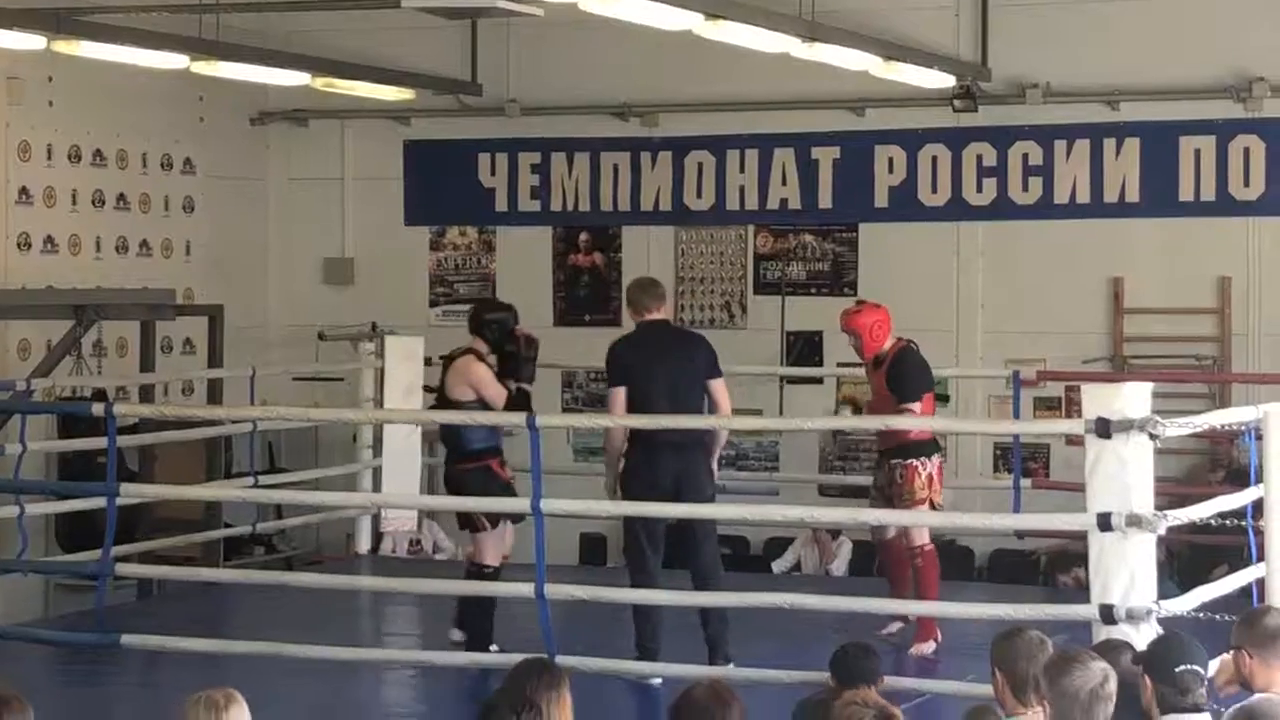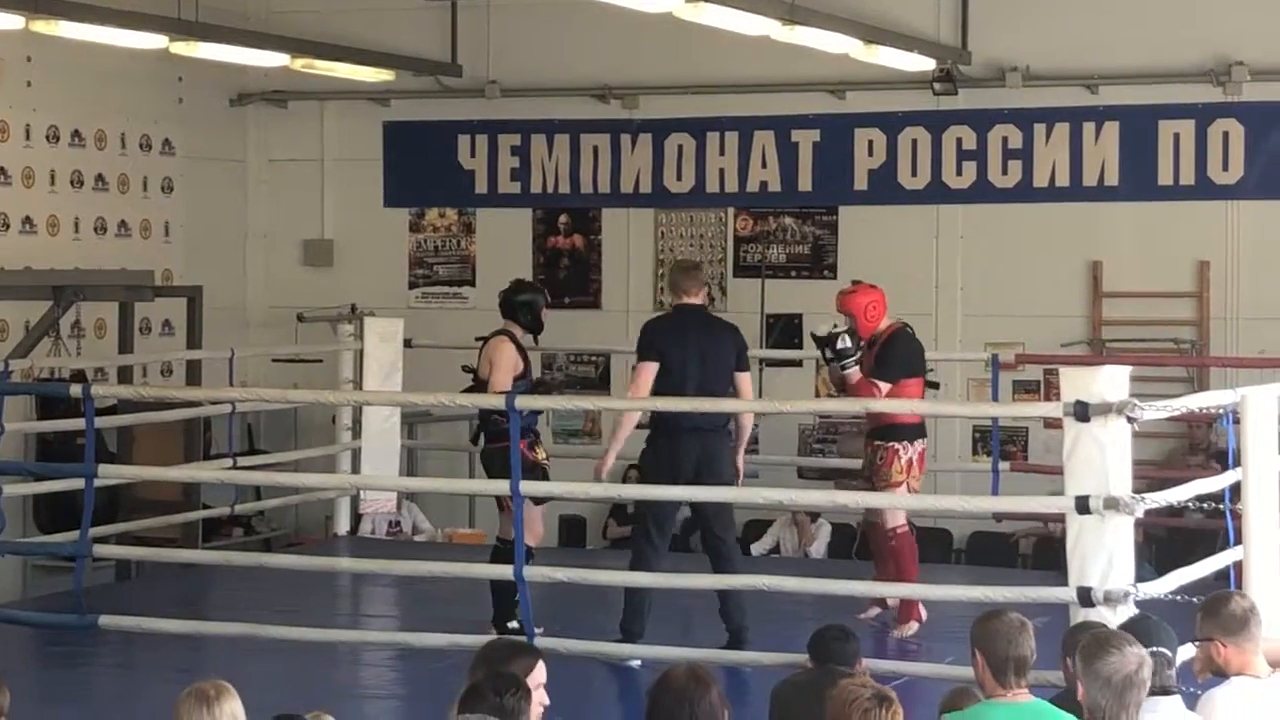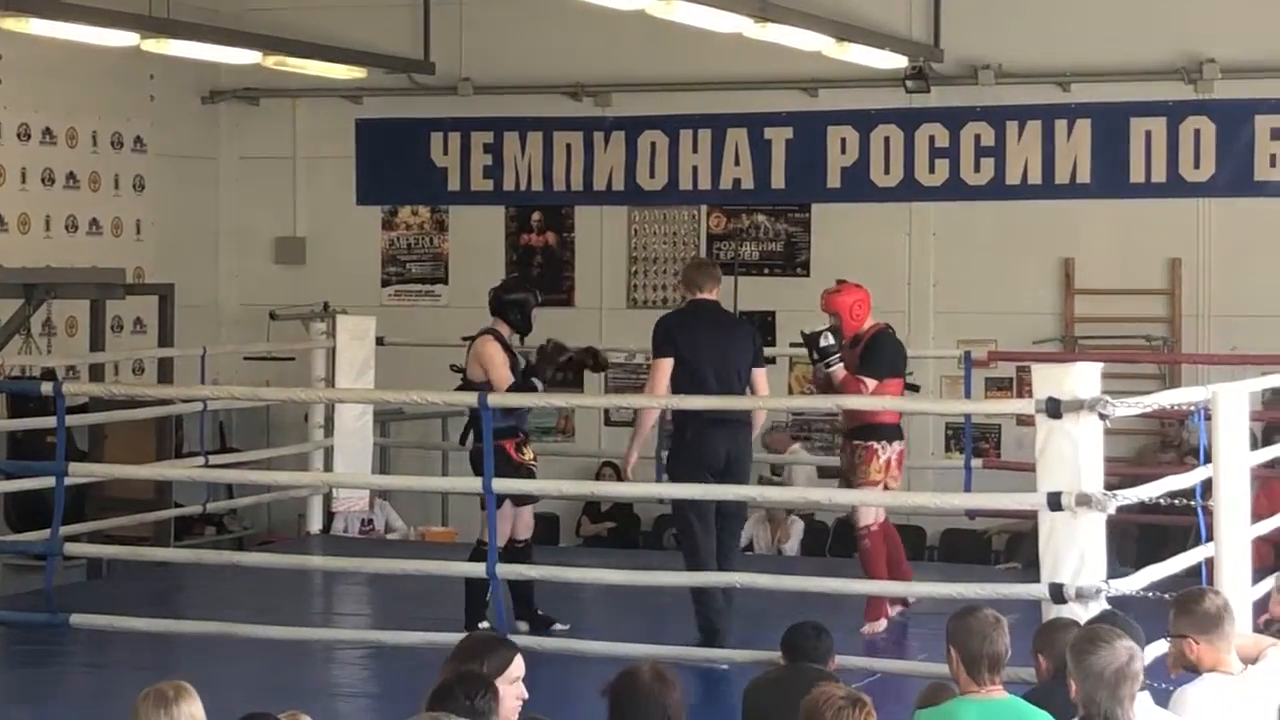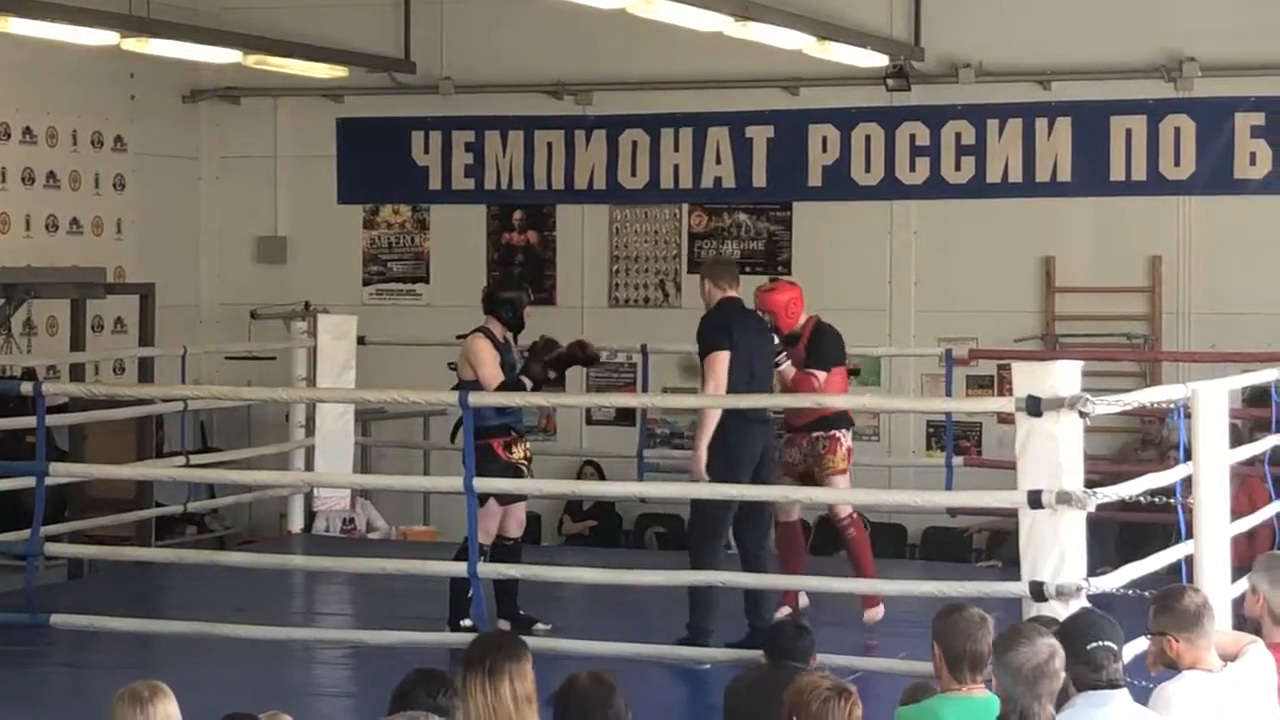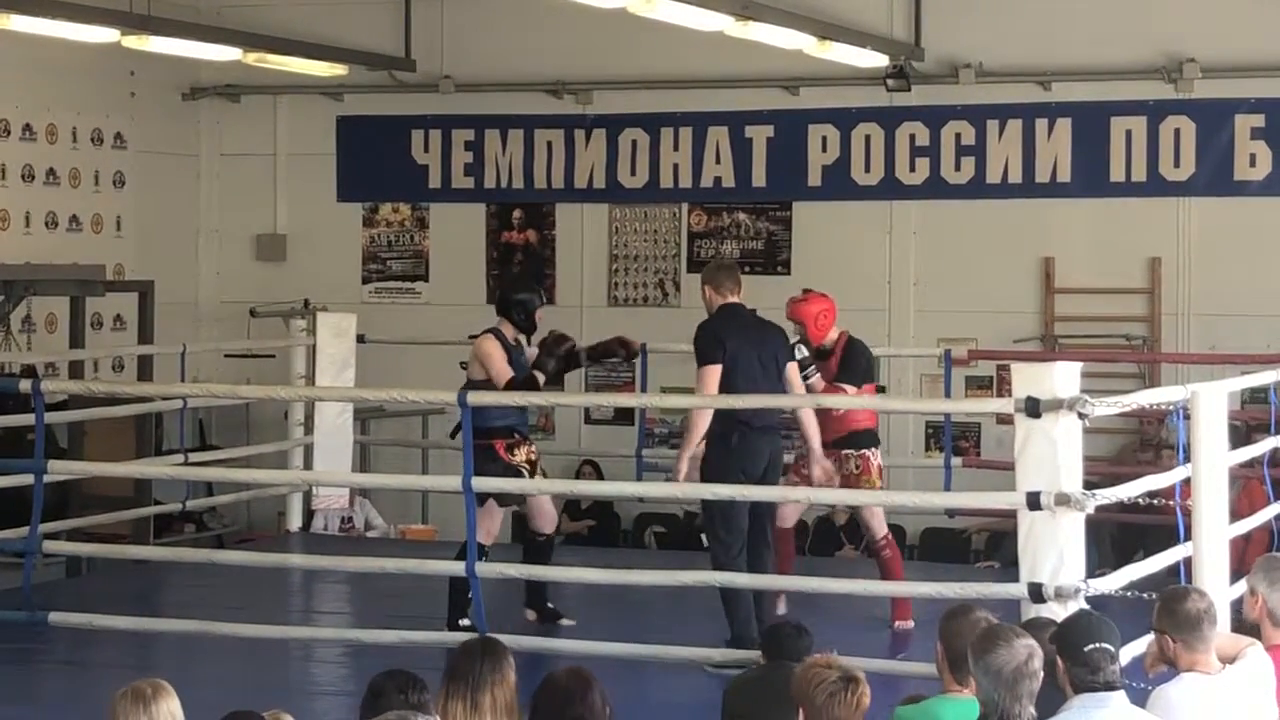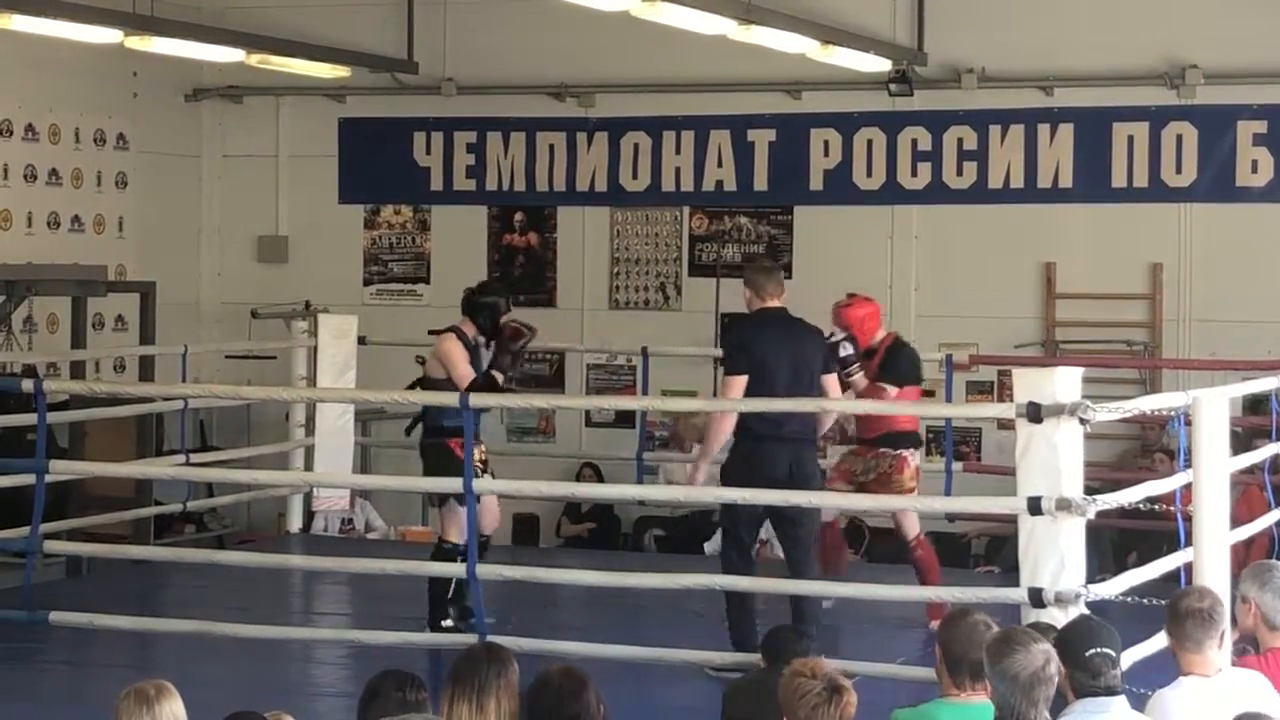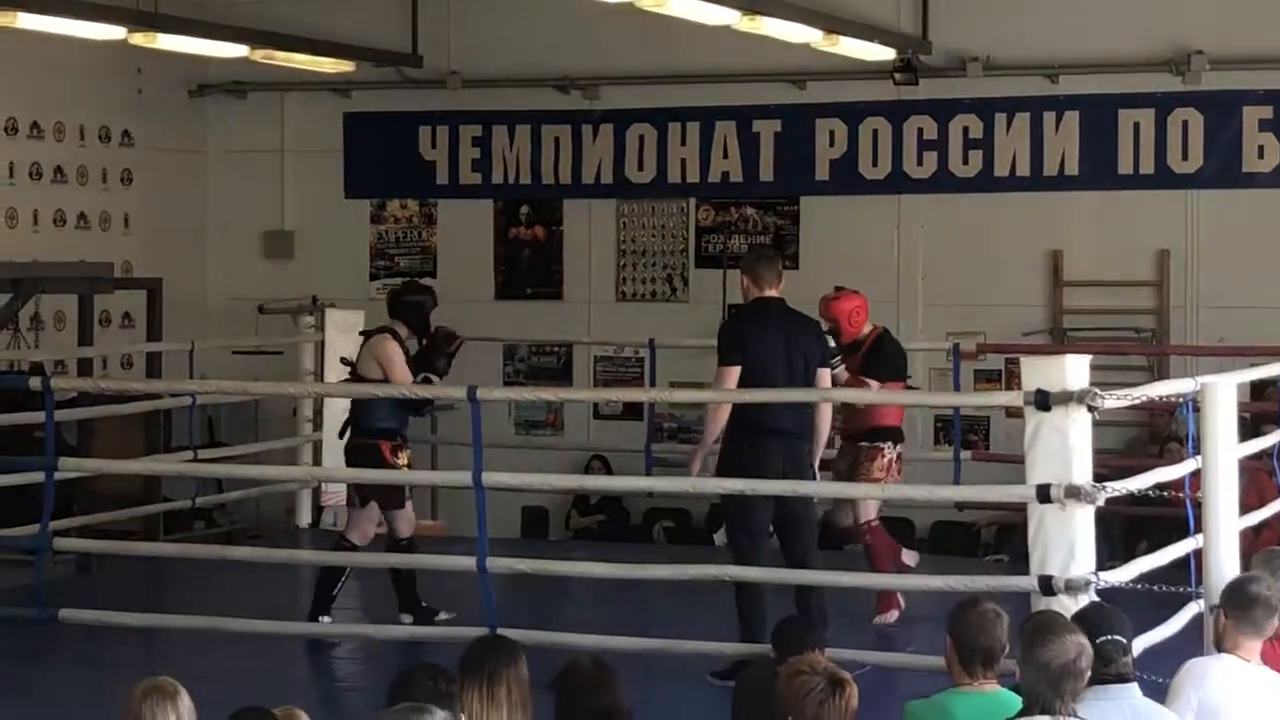
dt=0.7s
person 1, frame 1
left shoulder: (623, 350)
right shoulder: (697, 344)
left elbow: (617, 421)
right elbow: (723, 409)
left wrist: (613, 470)
right wrist: (712, 456)
left hip: (647, 462)
right hip: (693, 461)
left knee: (645, 563)
right knee: (705, 559)
left ankle: (649, 658)
right ankle: (720, 654)
person 1, frame 2
left shoulder: (657, 330)
right shoulder: (729, 333)
left elbow: (638, 396)
right elbow: (746, 402)
left wrist: (611, 451)
right wrist: (738, 452)
left hip: (669, 445)
right hip: (715, 447)
left knee: (648, 546)
right knee: (723, 544)
left ankle: (632, 639)
right ankle: (739, 639)
person 1, frame 3
left shoulder: (672, 325)
right shoulder: (744, 329)
left elbow: (656, 392)
right elbow: (762, 398)
left wrist: (634, 448)
left hip: (695, 439)
right hip: (736, 440)
left knee: (698, 540)
right knee: (728, 540)
left ankle: (713, 638)
right ankle: (720, 632)
person 1, frame 4
left shoulder: (716, 320)
right shoulder: (757, 323)
left elbow: (717, 386)
left wrist: (700, 444)
left hip: (731, 435)
right hip: (762, 433)
left knee: (706, 539)
right knee: (755, 539)
left ankle: (700, 637)
right ankle: (761, 632)
person 1, frame 5
left shoulder: (712, 329)
right shoulder: (772, 331)
left elbow: (707, 398)
right elbow: (799, 396)
left wrist: (685, 456)
right wrist: (816, 454)
left hip: (731, 445)
right hip: (769, 444)
left knee: (727, 547)
right knee: (758, 543)
left ankle: (745, 644)
right ankle: (764, 636)
person 1, frame 6
left shoulder: (743, 335)
right shoulder: (812, 335)
left elbow: (728, 409)
right elbow: (833, 403)
left wrist: (701, 464)
left hip: (755, 455)
right hip: (801, 459)
left knee: (738, 556)
right knee: (803, 558)
left ankle: (746, 654)
person 1, frame 7
left shoulder: (738, 325)
right shoulder: (810, 328)
left elbow: (724, 399)
right elbow: (824, 401)
left wrist: (700, 454)
right wrist: (813, 457)
left hip: (750, 452)
right hip: (796, 451)
left knee: (749, 556)
right knee: (803, 554)
left ankle: (754, 658)
person 2, frame 1
left shoulder: (465, 361)
right shoulder: (473, 366)
left elbow: (494, 405)
right elbow: (515, 412)
left wrist: (510, 370)
right wrist: (524, 373)
left hip: (470, 467)
right hip: (478, 470)
left knee: (497, 549)
right knee: (489, 559)
left ankle: (467, 624)
right ankle: (480, 645)
person 2, frame 2
left shoulder: (506, 344)
right shoulder: (504, 347)
right elbow: (498, 406)
left wrist: (535, 395)
left hip: (515, 450)
right hip: (510, 451)
left knee: (511, 537)
right knee: (527, 538)
left ankle: (505, 617)
right ankle: (504, 622)
person 2, frame 3
left shoulder: (499, 344)
right shoulder: (487, 345)
left elbow: (518, 382)
right elbow: (512, 397)
left wrist: (571, 359)
right wrist: (543, 367)
left hip: (511, 449)
right hip: (497, 451)
left knee: (521, 533)
right knee: (495, 538)
left ankle: (527, 614)
right ankle: (474, 621)
person 2, frame 4
left shoulder: (504, 341)
right shoulder: (478, 343)
left elbow: (530, 382)
right elbow: (504, 395)
left wrist: (566, 359)
right wrist: (535, 364)
left hip: (512, 447)
right hip: (491, 449)
left knee: (512, 532)
right knee: (483, 535)
left ankle: (509, 613)
right ankle: (458, 618)
person 2, frame 5
left shoulder: (517, 343)
right shoulder: (488, 345)
left elbow: (556, 365)
right elbow: (515, 391)
left wrist: (602, 351)
right wrist: (547, 359)
left hip: (519, 447)
right hip: (493, 450)
left knee: (545, 522)
right knee: (484, 536)
left ankle: (538, 603)
right ankle: (457, 618)
person 2, frame 6
left shoulder: (471, 345)
right shoulder: (450, 344)
left elbow: (487, 391)
right elbow: (476, 393)
left wrist: (509, 354)
right wrist: (504, 356)
left hip: (464, 445)
right hip: (446, 446)
left knee: (488, 521)
right knee: (456, 533)
left ankle: (459, 602)
right ankle: (440, 619)
person 2, frame 7
left shoulder: (391, 343)
right shoulder: (386, 345)
right elbow: (416, 400)
left wrist: (429, 356)
right wrist: (439, 361)
left hip: (388, 449)
right hip: (375, 450)
left knee: (404, 528)
right knee: (359, 535)
left ankle: (411, 607)
right ankle: (319, 614)
person 3, frame 1
left shoulder: (906, 362)
right shoulder: (878, 361)
left elbow: (908, 423)
left hip: (915, 458)
right hip: (891, 458)
left knee: (916, 540)
right knee: (884, 533)
left ankle: (928, 628)
person 3, frame 2
left shoulder: (899, 344)
right shoulder: (874, 342)
left elbow: (870, 396)
right elbow: (849, 389)
left wrist: (847, 359)
right wrist: (833, 357)
left hip: (900, 440)
right hip: (880, 438)
left knee: (893, 522)
right knee: (874, 519)
left ankle: (911, 608)
right ankle: (886, 593)
person 3, frame 3
left shoulder: (883, 343)
right shoulder: (853, 342)
left elbow: (857, 393)
right elbow: (829, 389)
left wrist: (831, 358)
right wrist: (817, 356)
left hip: (879, 440)
right hip: (856, 439)
left knee: (864, 522)
right knee: (876, 519)
left ankle: (879, 608)
right ankle: (902, 586)
person 3, frame 4
left shoulder: (824, 336)
right shoulder: (782, 339)
left elbow: (807, 386)
left wrist: (778, 357)
left hip: (829, 432)
right hip: (796, 433)
left knee: (840, 511)
right knee: (784, 513)
left ankle: (872, 593)
right ankle: (793, 593)
person 3, frame 5
left shoulder: (855, 352)
right shoulder: (812, 353)
left elbow: (837, 403)
left wrist: (807, 371)
left hip: (856, 450)
right hip: (818, 449)
left knee: (876, 530)
right knee: (780, 517)
left ankle: (901, 609)
right ankle: (777, 594)
person 3, frame 6
left shoulder: (900, 354)
right shoulder: (860, 352)
left elbow: (878, 401)
left wrist: (850, 366)
right wrist: (829, 362)
left hip: (898, 450)
right hip: (864, 447)
left knee: (908, 529)
left ankle: (938, 607)
right ankle: (832, 577)
person 3, frame 7
left shoulder: (885, 348)
right shoulder: (850, 346)
right elbow: (828, 386)
left wrist: (833, 361)
left hip: (880, 442)
right hip: (853, 441)
left knee: (864, 516)
right knee: (841, 521)
left ankle: (889, 597)
right ankle: (898, 556)
